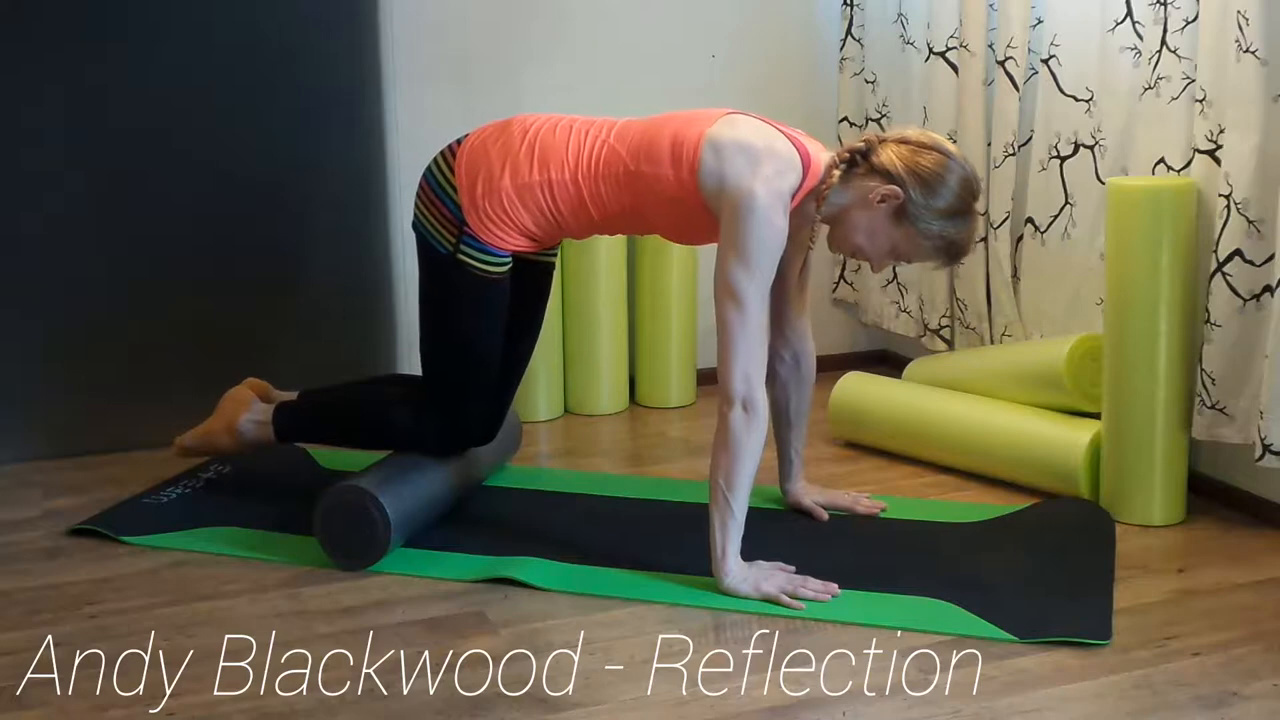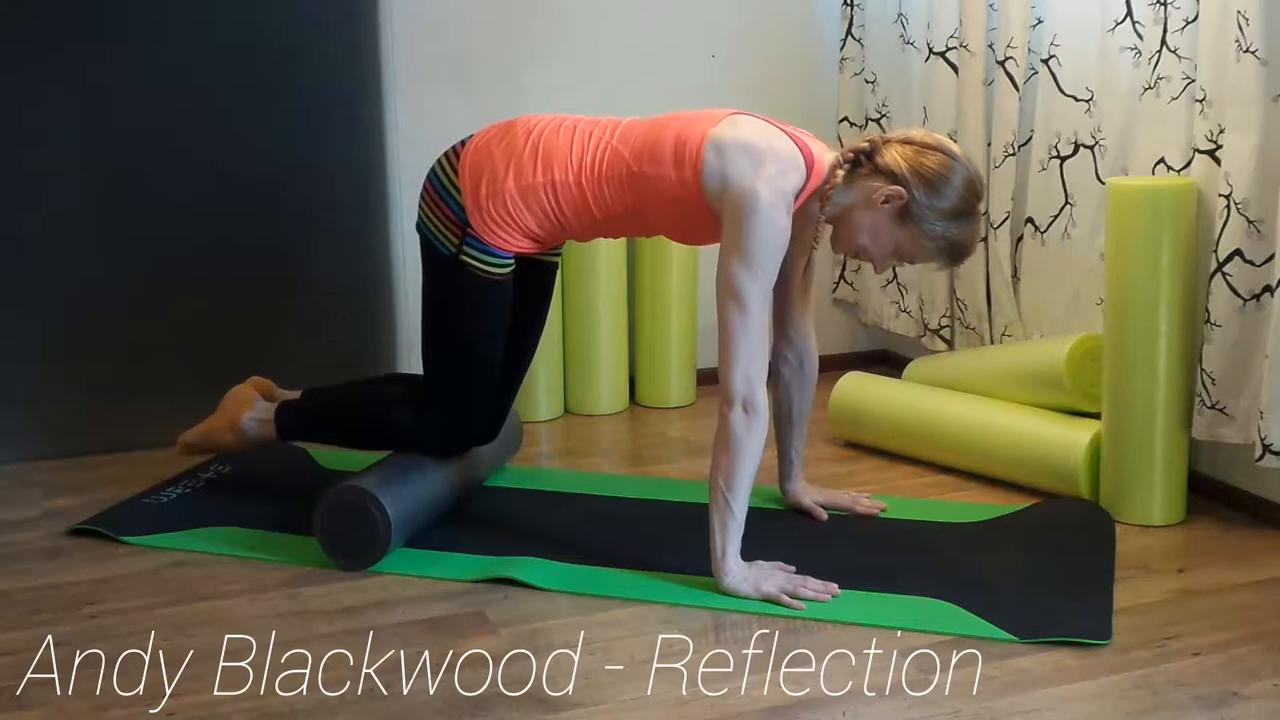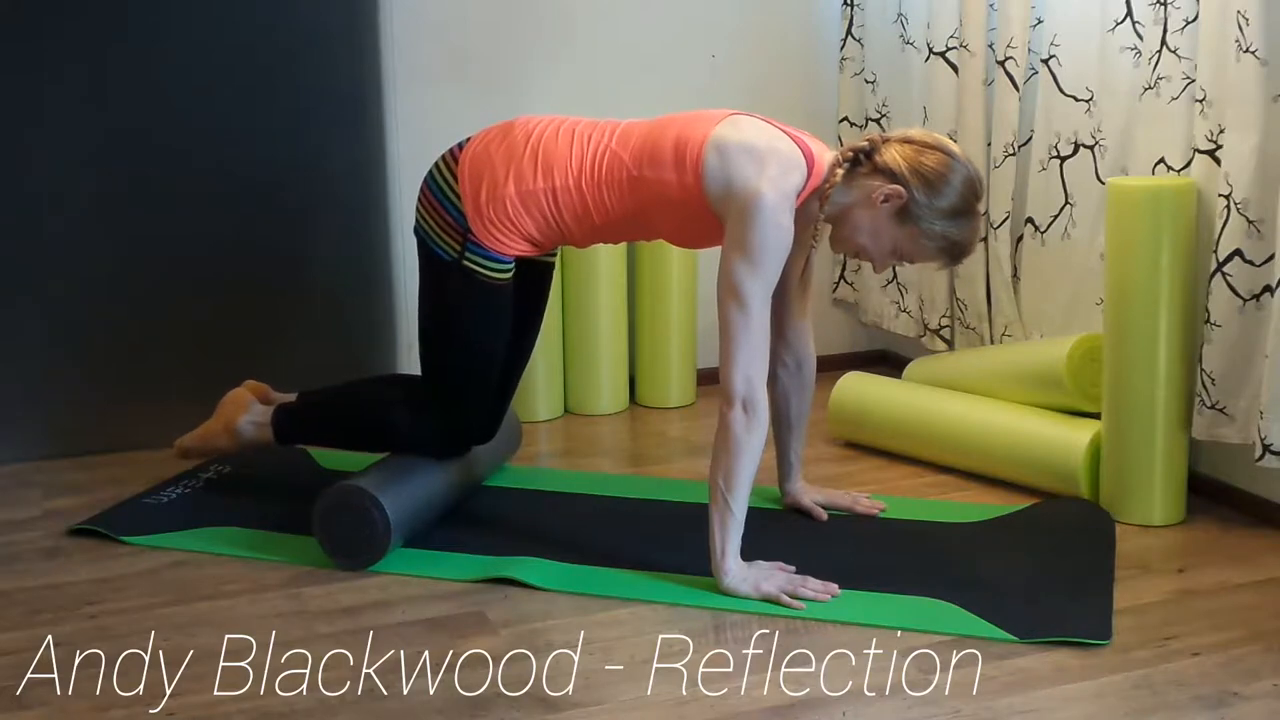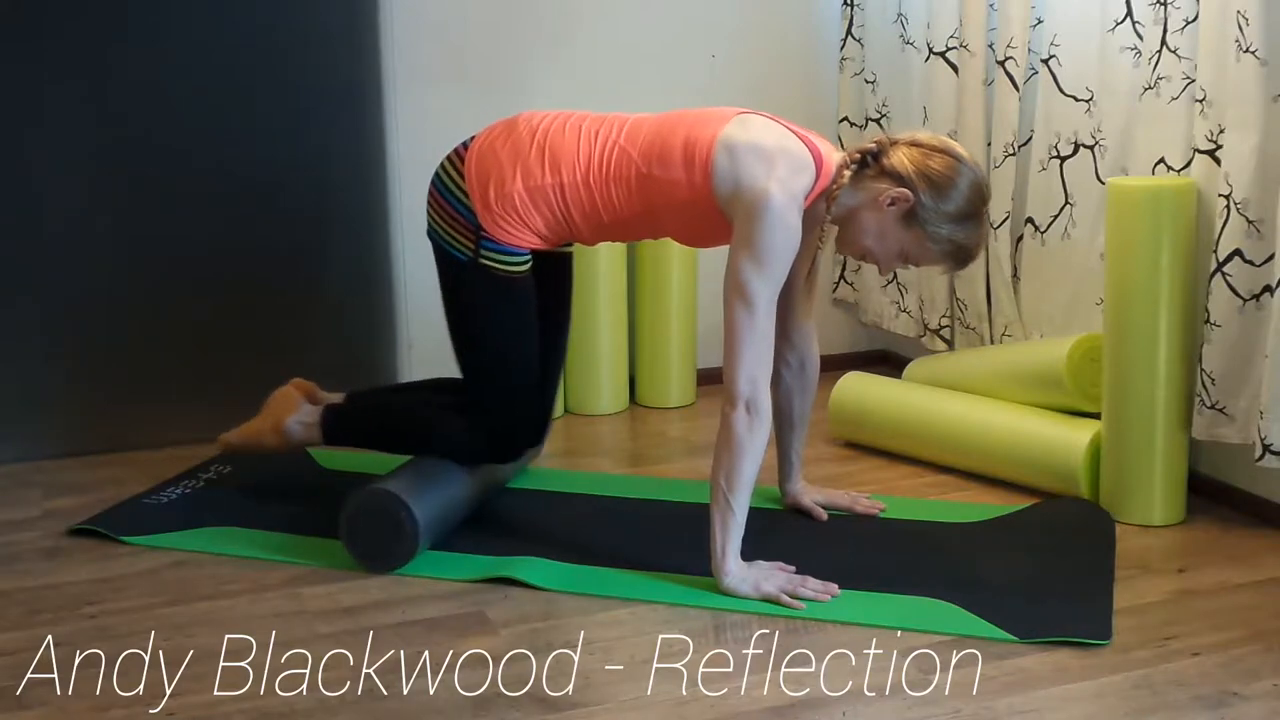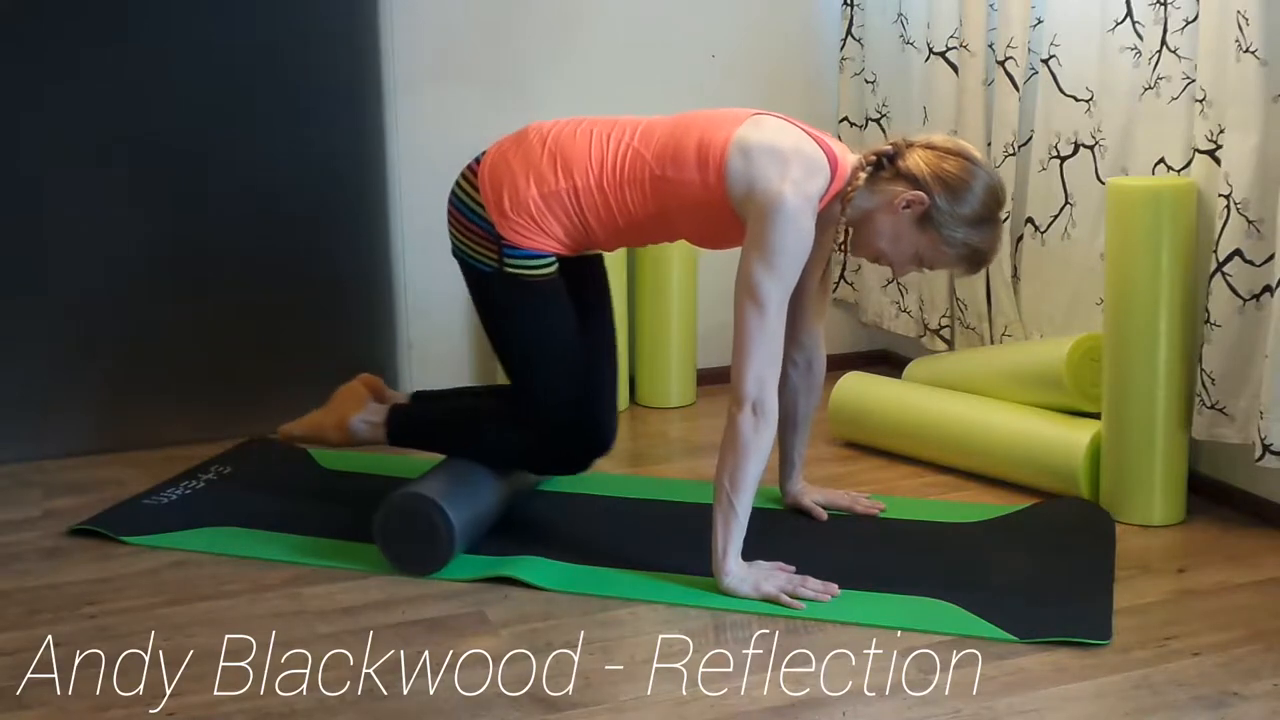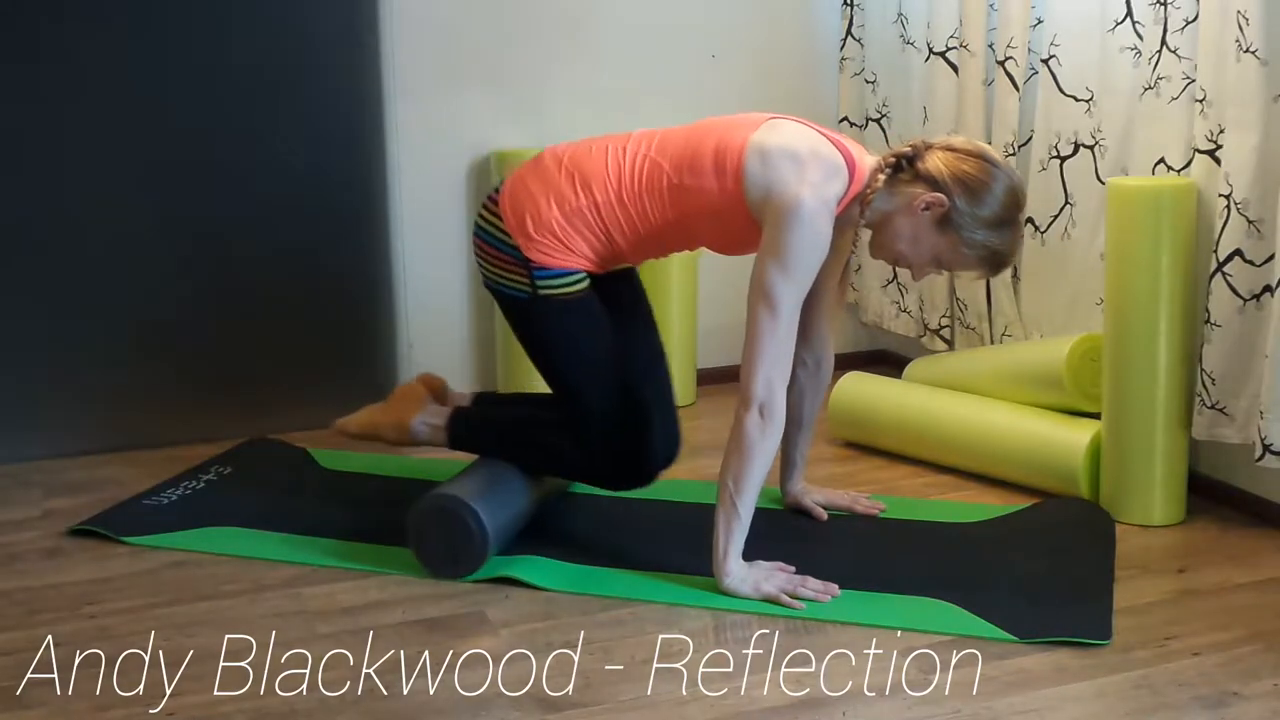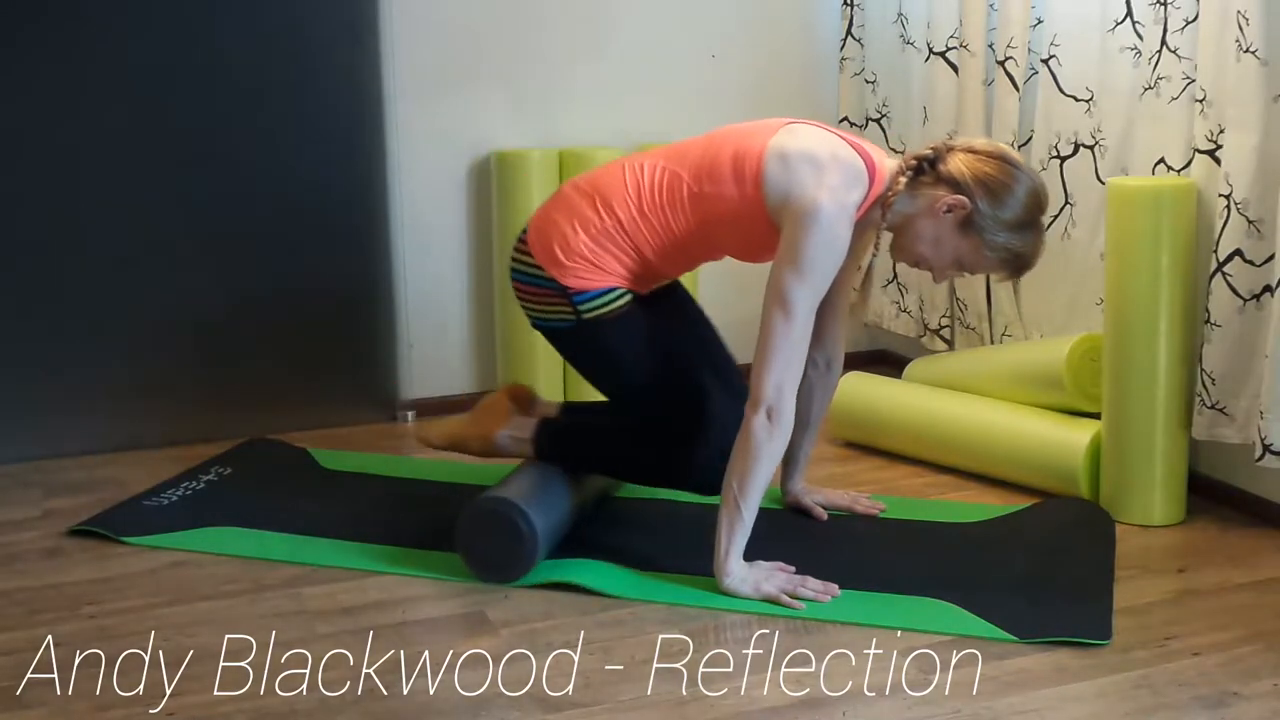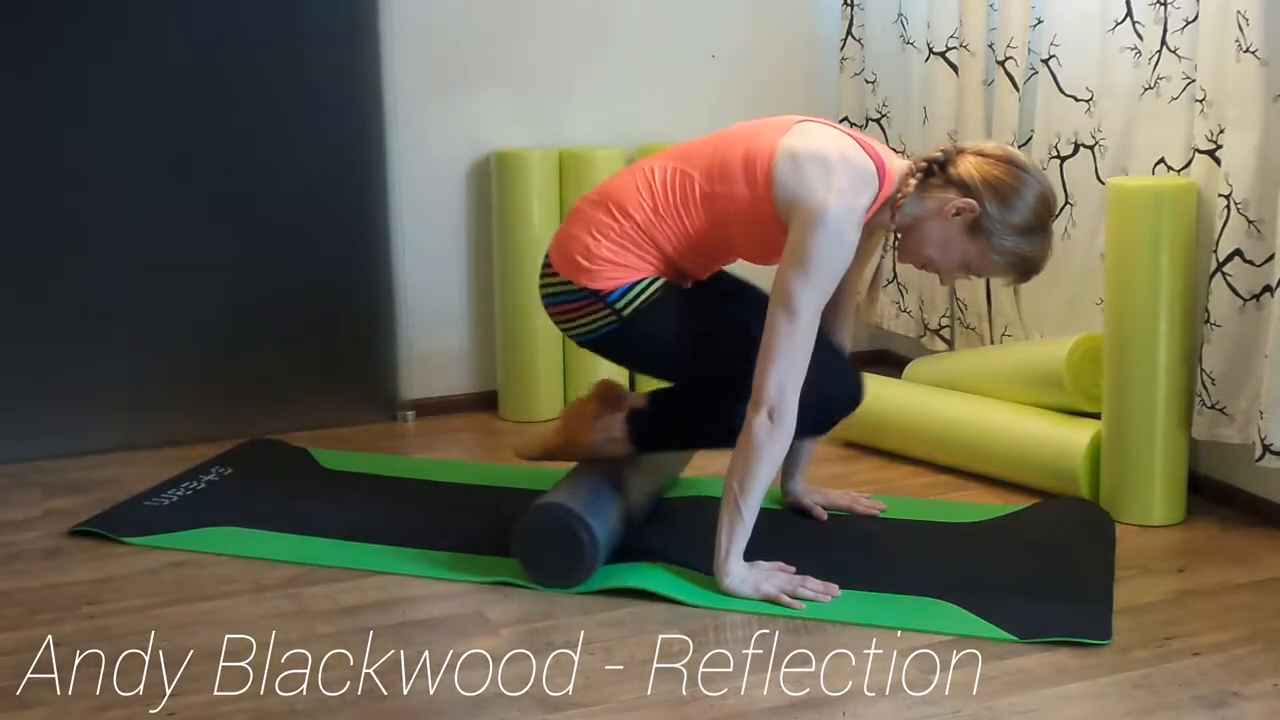
dt=0.3s
person 1, frame 1
left shoulder: (807, 184)
right shoulder: (766, 192)
left elbow: (790, 343)
right elbow: (742, 392)
left wrist: (794, 480)
right wrist: (728, 564)
left hip: (521, 204)
right hip: (476, 197)
left knee: (476, 419)
right knee: (451, 420)
left ankle: (276, 402)
right ankle: (258, 419)
person 1, frame 2
left shoulder: (813, 186)
right shoulder: (770, 191)
left elbow: (794, 345)
right elbow: (742, 392)
left wrist: (794, 480)
right wrist: (729, 564)
left hip: (523, 200)
right hip: (482, 199)
left knee: (477, 419)
right knee: (453, 421)
left ankle: (279, 401)
right ankle: (258, 418)
person 1, frame 3
left shoulder: (810, 185)
right shoulder: (772, 194)
left elbow: (792, 345)
right elbow: (743, 394)
left wrist: (793, 481)
right wrist: (729, 565)
left hip: (517, 199)
right hip: (480, 203)
left knee: (475, 416)
right knee: (451, 423)
left ankle: (279, 402)
right ankle: (257, 422)
person 1, frame 4
left shoulder: (819, 187)
right shoulder: (779, 195)
left elbow: (796, 348)
right elbow: (747, 395)
left wrist: (794, 479)
right wrist: (729, 563)
left hip: (529, 195)
right hip: (487, 200)
left knee: (519, 418)
right knee: (500, 431)
left ankle: (321, 404)
right ankle: (305, 421)
person 1, frame 5
left shoulder: (832, 187)
right shoulder: (792, 196)
left elbow: (804, 349)
right elbow: (753, 396)
left wrist: (793, 481)
right wrist: (728, 564)
left hip: (555, 210)
right hip: (507, 210)
left knee: (586, 428)
right knee: (566, 441)
left ankle: (391, 405)
right ankle: (369, 420)
person 1, frame 6
left shoulder: (850, 190)
right shoulder: (810, 200)
left elbow: (813, 353)
right elbow: (761, 397)
left wrist: (794, 481)
right wrist: (730, 563)
left hip: (582, 227)
right hip: (536, 233)
left knee: (650, 443)
right knee: (626, 456)
left ankle: (451, 406)
right ankle: (431, 421)
person 1, frame 7
left shoulder: (869, 190)
right shoulder: (830, 203)
left elbow: (824, 353)
right elbow: (772, 401)
left wrist: (792, 479)
right wrist: (731, 564)
left hip: (624, 257)
right hip: (573, 264)
left knee: (723, 421)
right knee: (713, 446)
left ankle: (542, 419)
right ankle: (521, 432)
person 1, frame 8
left shoulder: (882, 186)
right shoulder: (838, 203)
left elbow: (832, 341)
right elbow: (772, 403)
left wrist: (793, 481)
right wrist: (729, 565)
left hip: (656, 259)
right hip: (600, 273)
left knee: (823, 374)
right knee: (828, 389)
left ankle: (624, 414)
right ankle: (612, 428)
